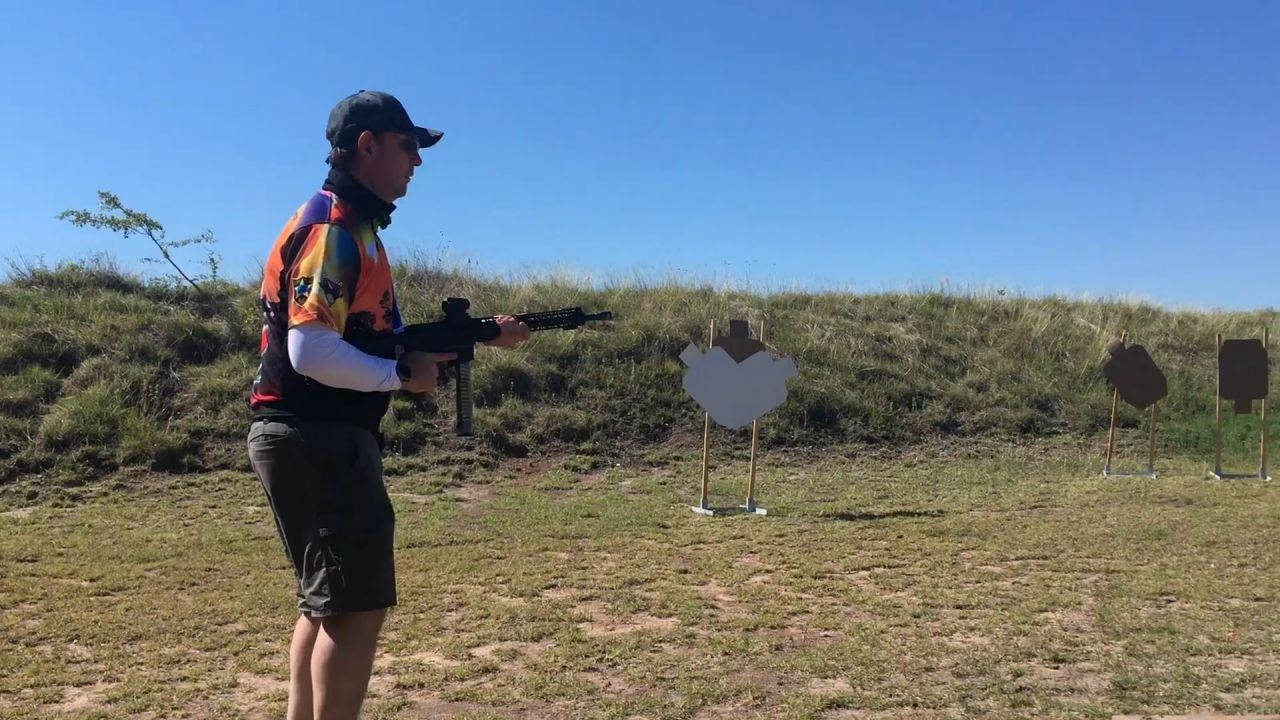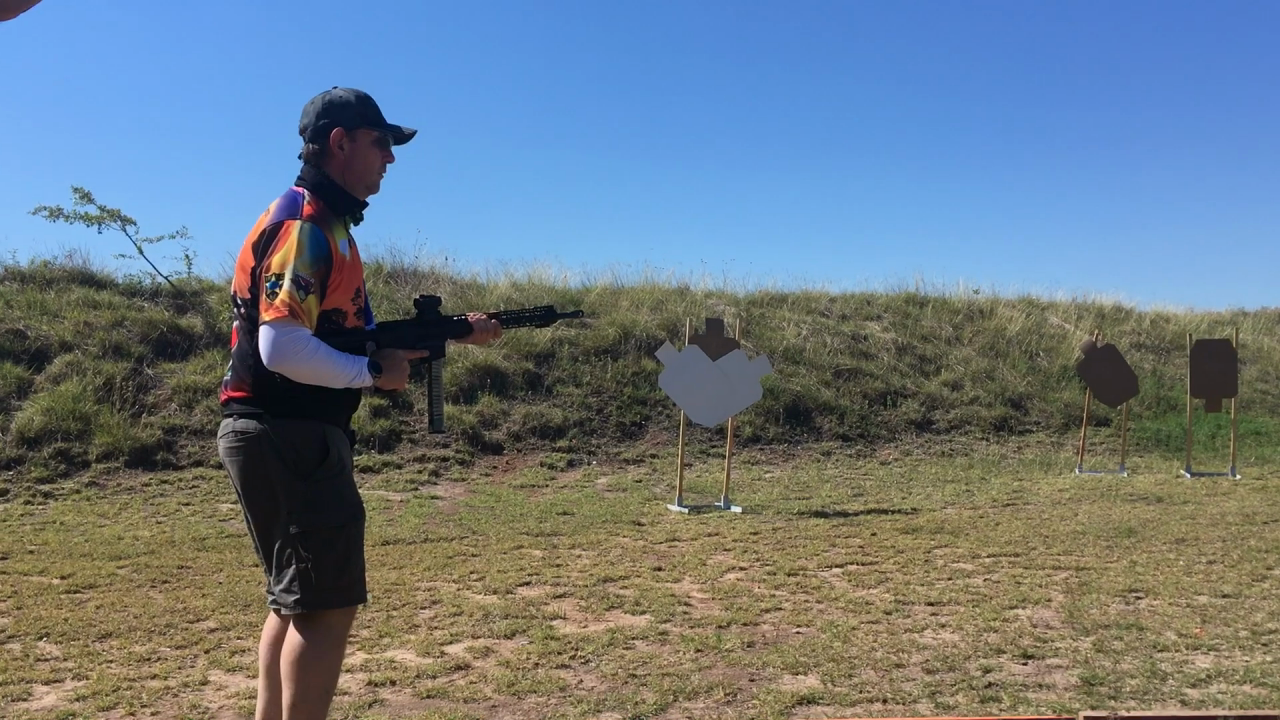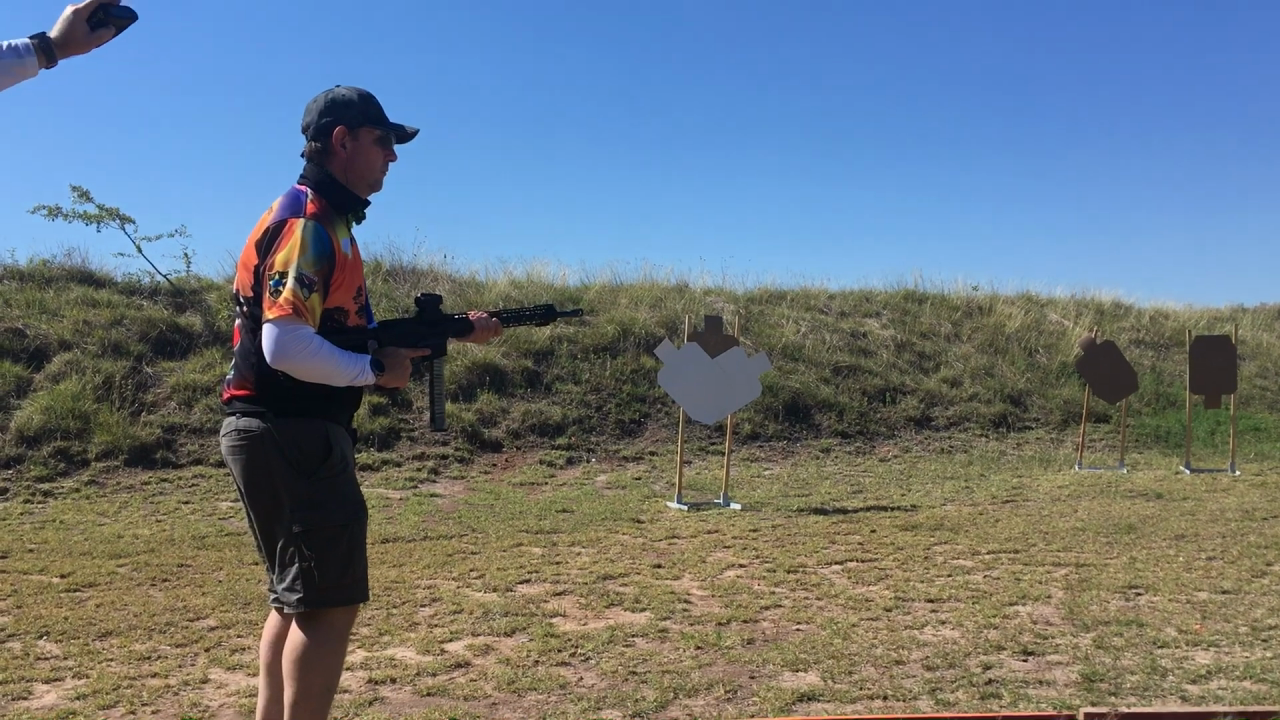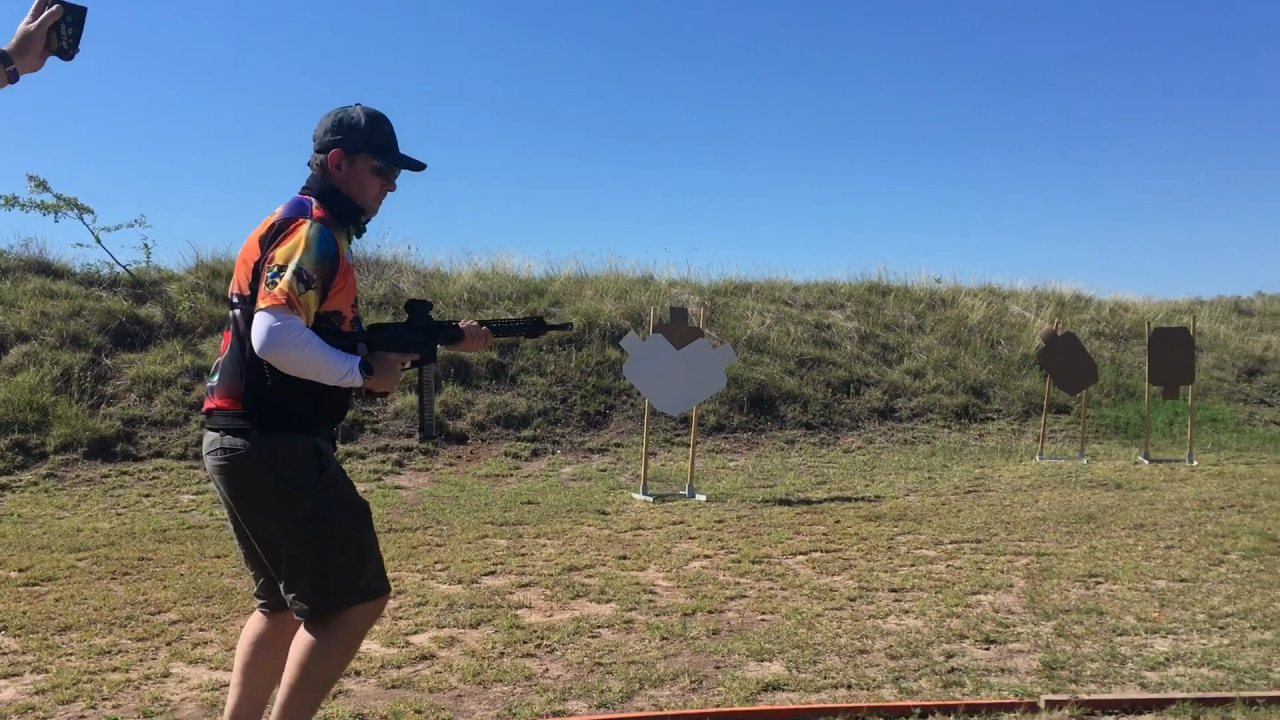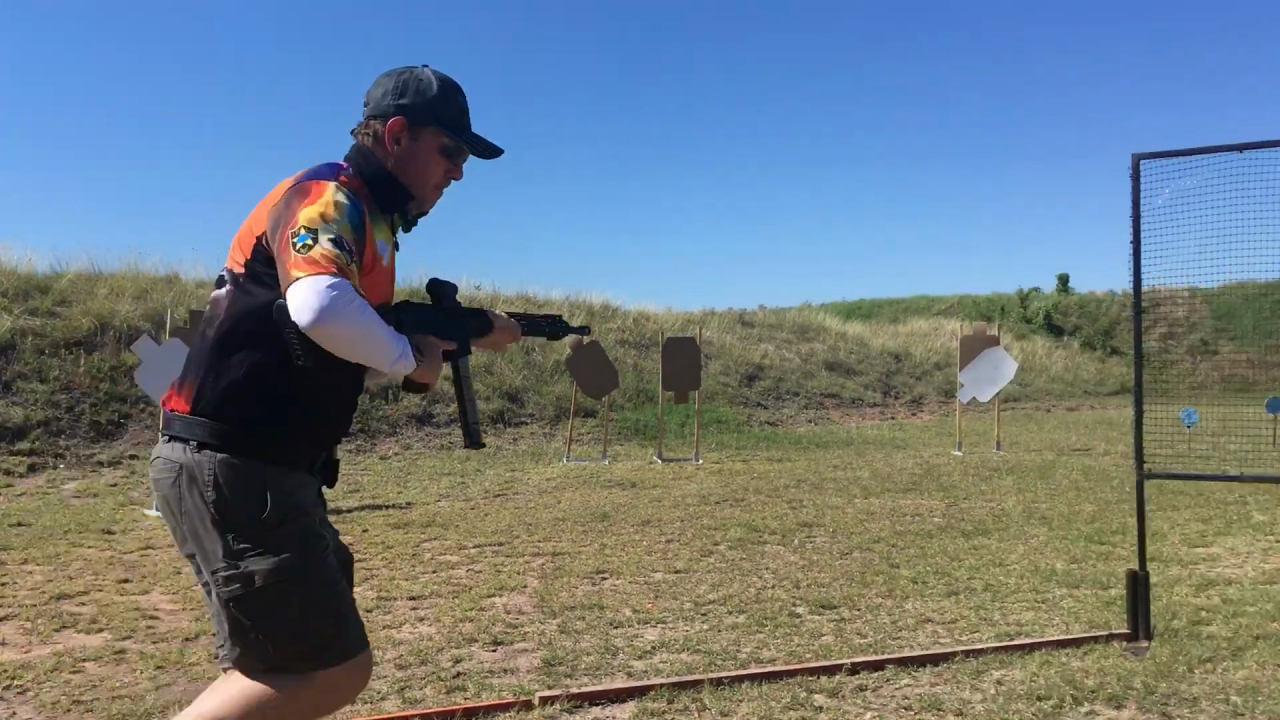
dt=0.7s
person 1, frame 1
left shoulder: (355, 227)
right shoulder: (331, 227)
left elbow: (379, 338)
right elbow: (312, 353)
left wrist: (482, 335)
right wrist: (404, 376)
left hip: (316, 441)
right hip: (317, 441)
left knee: (327, 602)
right knee: (358, 606)
person 1, frame 2
left shoulder: (328, 224)
right shoulder: (302, 223)
left elbow: (353, 335)
right elbow: (281, 349)
left wrist: (453, 333)
right wrist: (374, 373)
left hip: (288, 439)
right hip: (287, 440)
left knee: (296, 600)
right knee: (327, 604)
person 1, frame 3
left shoulder: (327, 223)
right shoulder: (306, 223)
left elbow: (354, 333)
right elbow: (286, 347)
left wrist: (455, 331)
right wrist: (377, 370)
left hip: (282, 437)
right hip: (291, 437)
left knee: (297, 597)
right knee: (330, 602)
person 1, frame 4
left shoulder: (308, 232)
right shoulder: (313, 231)
left elbow: (329, 342)
right elbow: (275, 338)
left wrist: (444, 342)
right wrist: (365, 371)
left hip: (244, 445)
right hip: (270, 448)
left knee: (288, 604)
right knee: (355, 601)
person 1, frame 5
left shoulder: (369, 217)
right shoulder: (324, 196)
left elbow: (355, 324)
right elbow: (320, 310)
left wrist: (476, 333)
right wrist: (410, 358)
left hip: (276, 470)
right hip: (228, 468)
